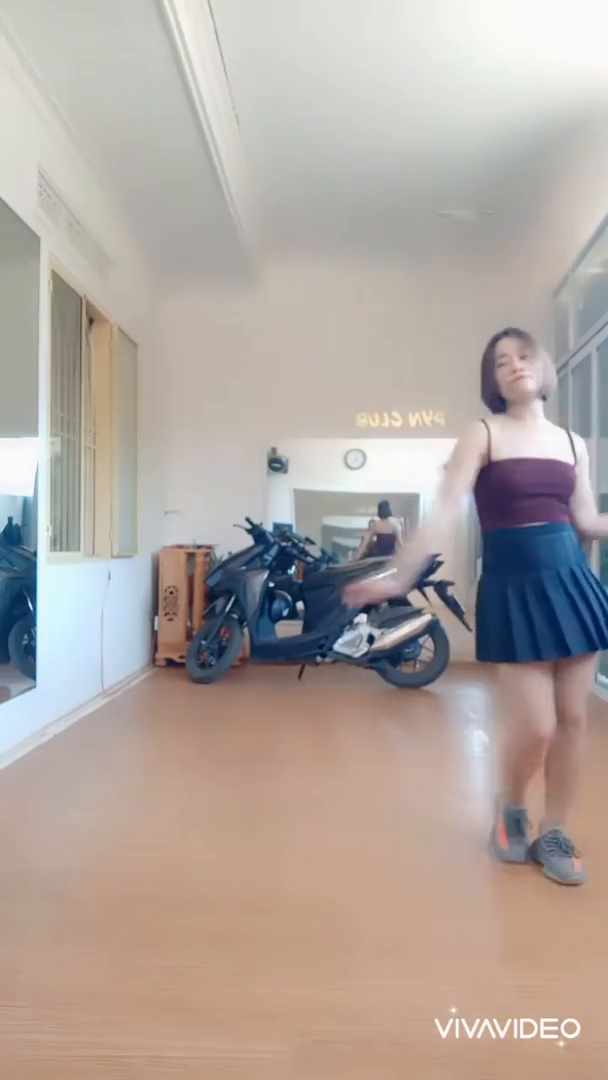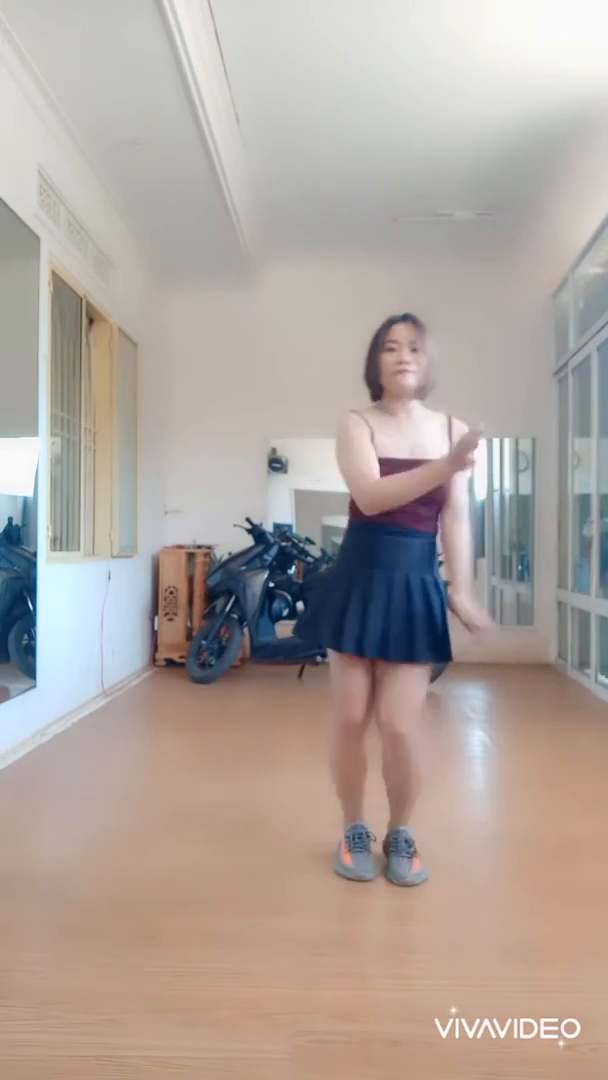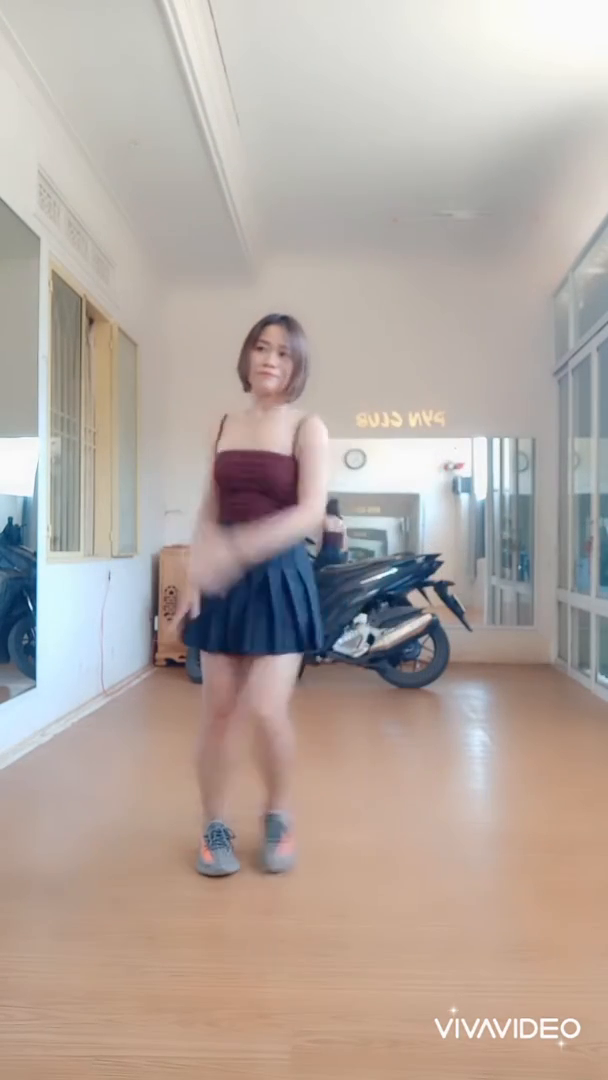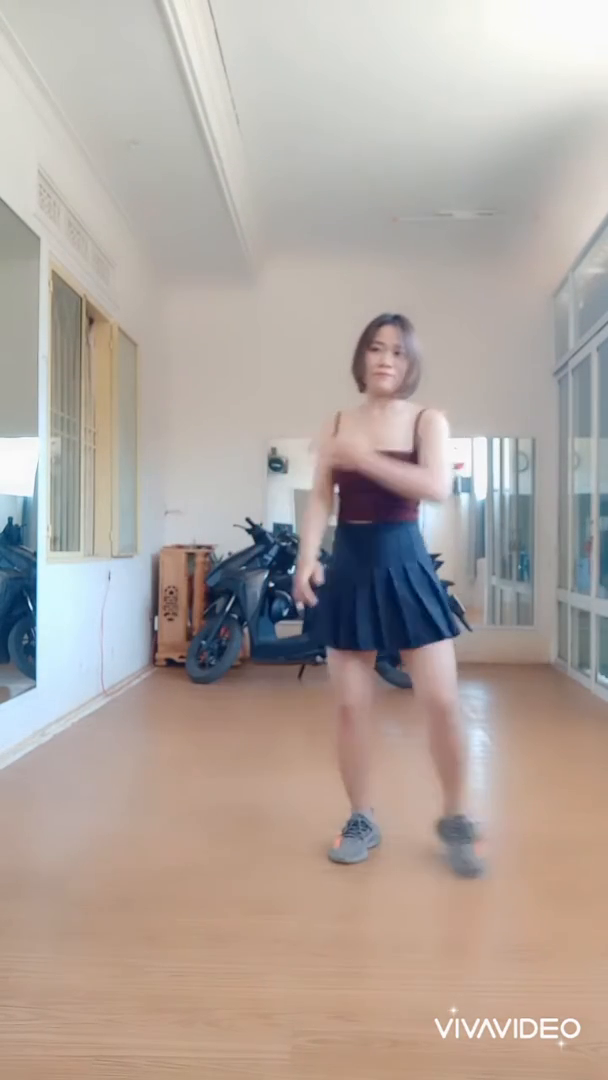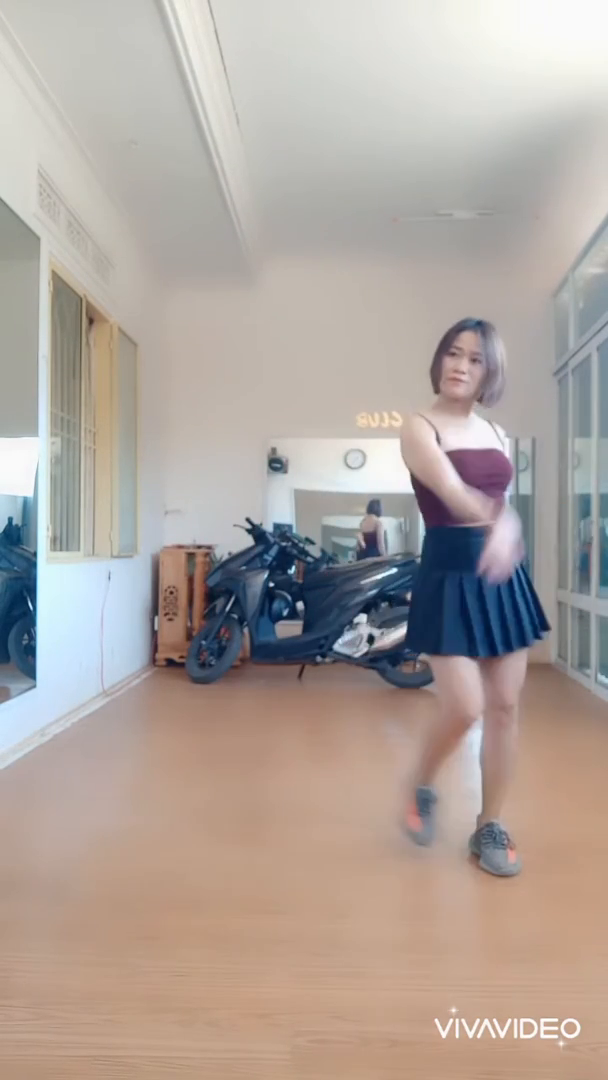
dt=1s
person 1, frame 1
right shoulder: (480, 435)
right elbow: (446, 508)
right wrist: (398, 572)
right hip: (506, 585)
right knee: (537, 726)
left ankle: (553, 833)
right ankle: (511, 807)
person 1, frame 2
left shoulder: (452, 429)
right shoulder: (357, 424)
left elbow: (456, 516)
right elbow: (370, 497)
left wrist: (464, 588)
right wrist: (440, 469)
left hip: (416, 585)
right hip: (356, 579)
left knee: (398, 728)
right knee: (351, 718)
left ankle: (401, 834)
right ankle: (356, 831)
person 1, frame 3
left shoulder: (308, 428)
right shoulder: (223, 425)
left elbow: (311, 512)
right elbow: (210, 511)
left wrist: (242, 549)
right wrist: (196, 571)
left hip: (281, 577)
right hip: (224, 583)
left knee: (266, 712)
right knee: (219, 711)
left ankle: (277, 816)
right ankle: (215, 826)
person 1, frame 4
left shoulder: (425, 420)
right shoulder: (338, 425)
left elbow: (437, 488)
right elbow: (319, 498)
left wrist: (364, 459)
right wrist: (307, 557)
left hip: (404, 569)
right hip: (348, 572)
left knee: (443, 702)
right knee: (351, 708)
left ankle: (454, 817)
right ankle: (361, 821)
person 1, frame 5
left shoulder: (494, 433)
right shoulder: (419, 427)
right elbow: (451, 491)
right wrist: (495, 523)
left hip: (506, 575)
right hip: (453, 576)
left knee: (504, 707)
right knee: (465, 708)
left ankle: (490, 828)
right ankle: (420, 788)
